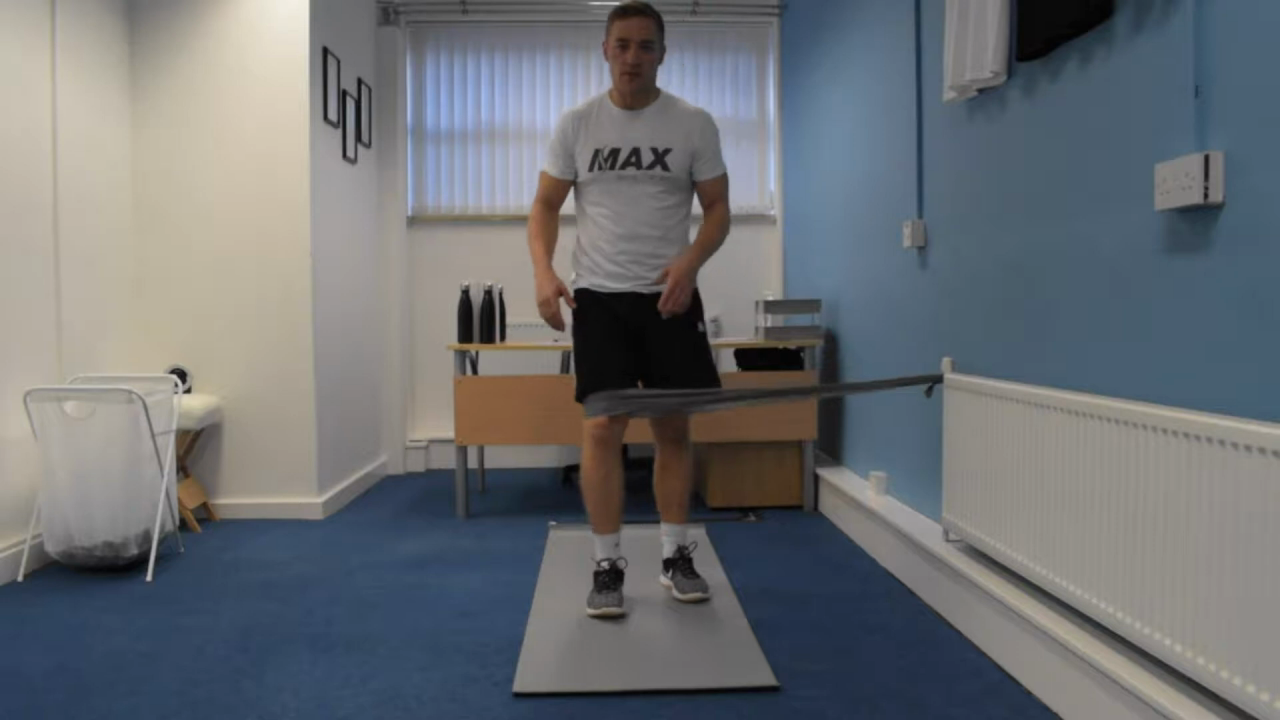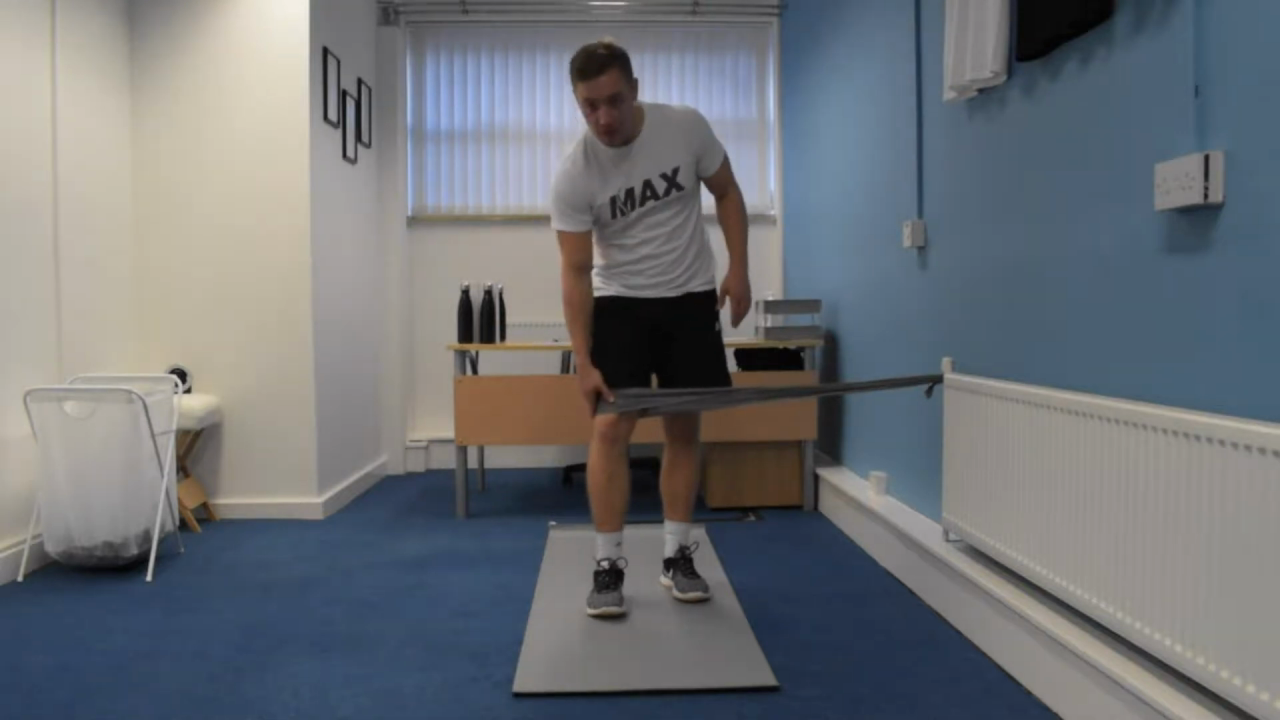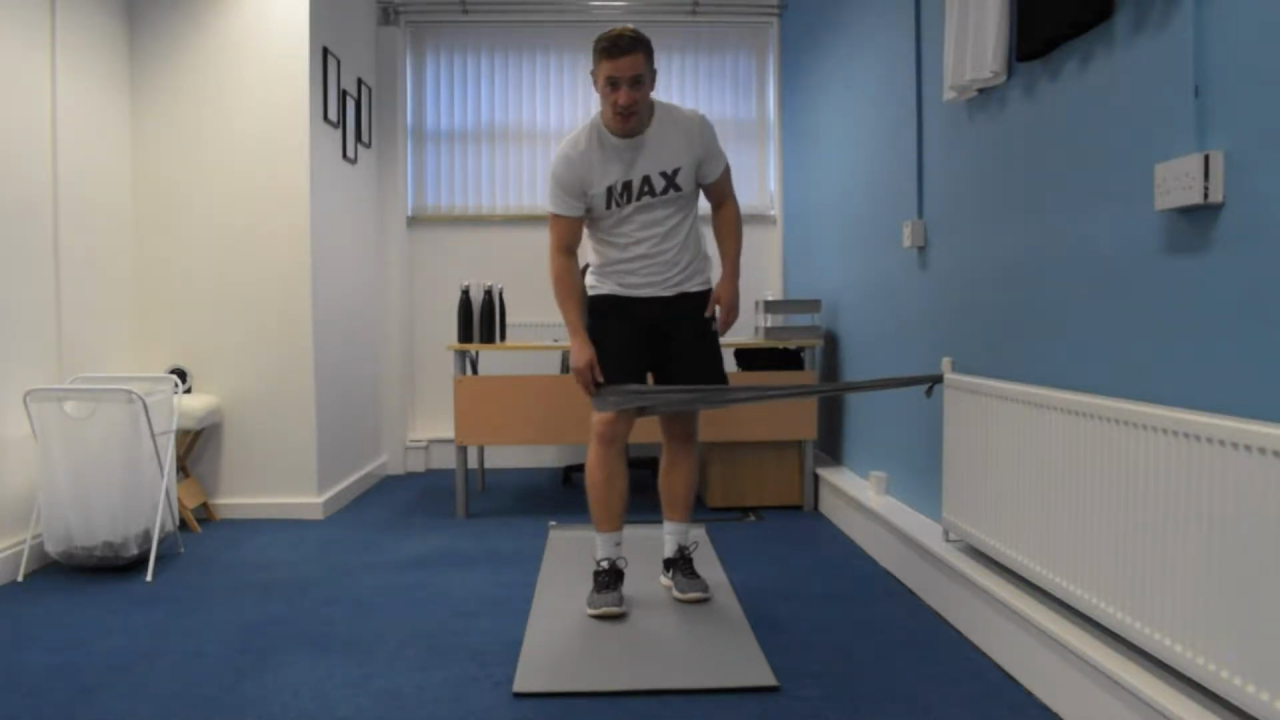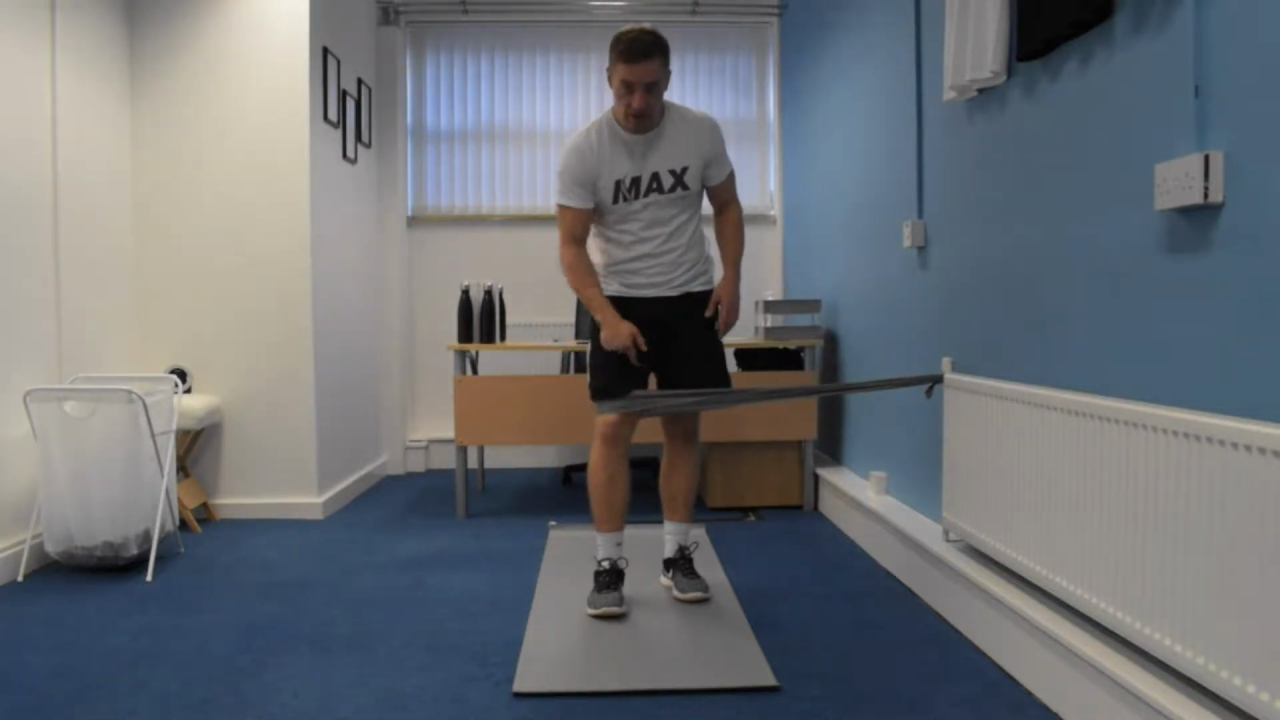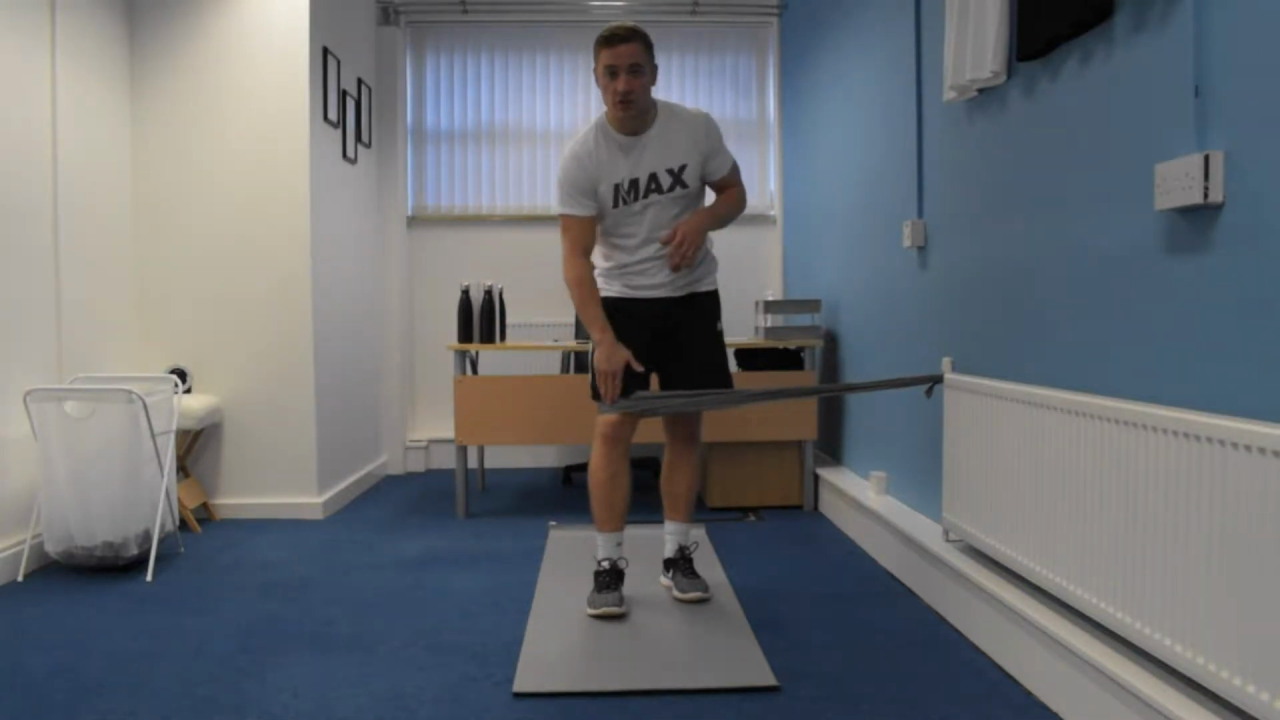
dt=1s
person 1, frame 1
left shoulder: (694, 124)
right shoulder: (576, 124)
left elbow: (718, 209)
right elbow: (546, 204)
left wrist: (690, 260)
right wrist: (544, 270)
left hip: (669, 298)
right hip: (600, 298)
left knee: (673, 429)
right knee: (603, 429)
left ankle: (676, 556)
right ankle: (607, 566)
person 1, frame 2
left shoulder: (686, 125)
right shoulder: (574, 174)
left elbow: (727, 192)
right elbow: (576, 272)
left wrist: (738, 267)
right wrist: (584, 360)
left hip: (691, 298)
right hip: (620, 303)
left knee: (683, 427)
right knee: (612, 427)
left ankle: (677, 555)
right ankle: (608, 565)
person 1, frame 3
left shoulder: (693, 130)
right shoulder: (574, 157)
left elbow: (724, 203)
right elbow: (563, 251)
left wrist: (730, 277)
right wrist: (578, 337)
left hip: (688, 299)
right hip: (615, 302)
left knee: (682, 427)
right knee: (609, 427)
left ankle: (677, 556)
right ankle: (608, 565)
person 1, frame 4
left shoulder: (701, 131)
right shoulder: (584, 150)
left elbow: (727, 207)
right elbow: (573, 247)
left wrist: (729, 278)
right wrist: (606, 319)
left hip: (691, 299)
right hip: (622, 308)
left knee: (683, 428)
right knee: (612, 429)
left ankle: (677, 556)
right ankle: (608, 566)
person 1, frame 5
left shoulder: (697, 128)
right shoulder: (582, 157)
left elbow: (734, 193)
right elbow: (577, 260)
left wrist: (701, 219)
right wrist: (604, 342)
left hip: (692, 299)
right hip: (623, 303)
left knee: (684, 428)
right knee: (613, 429)
left ankle: (677, 556)
right ankle: (607, 566)
